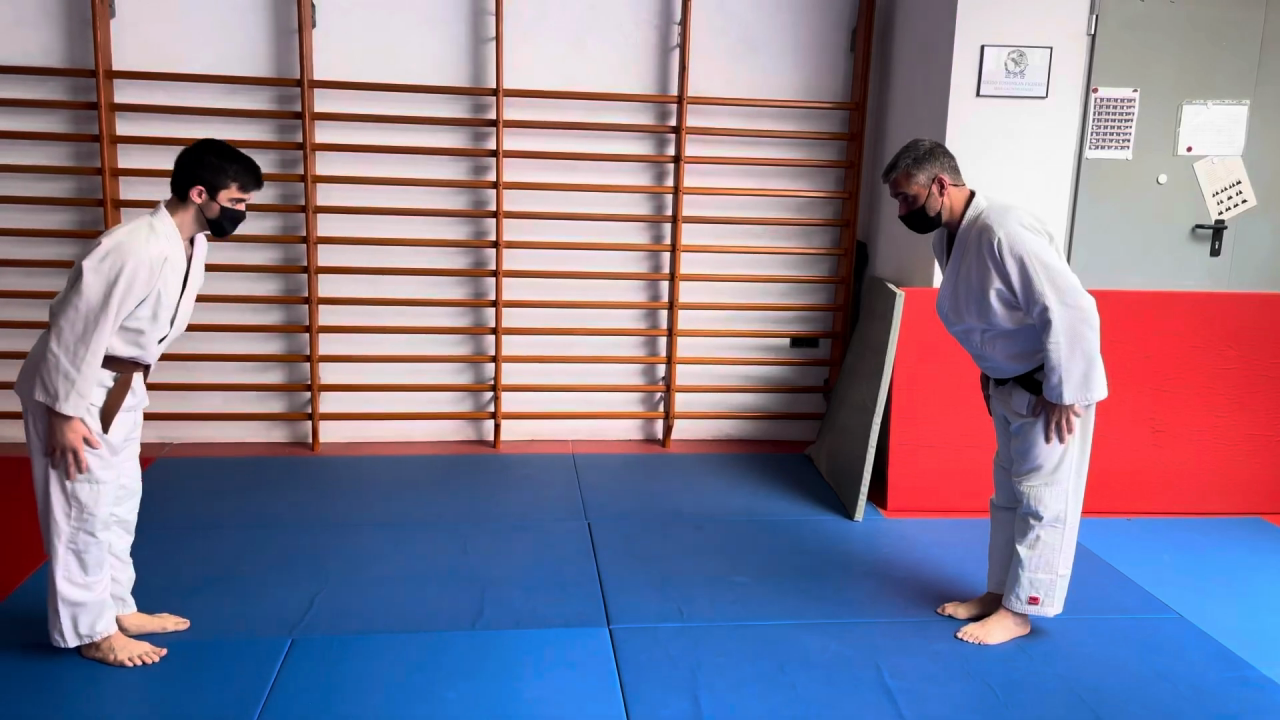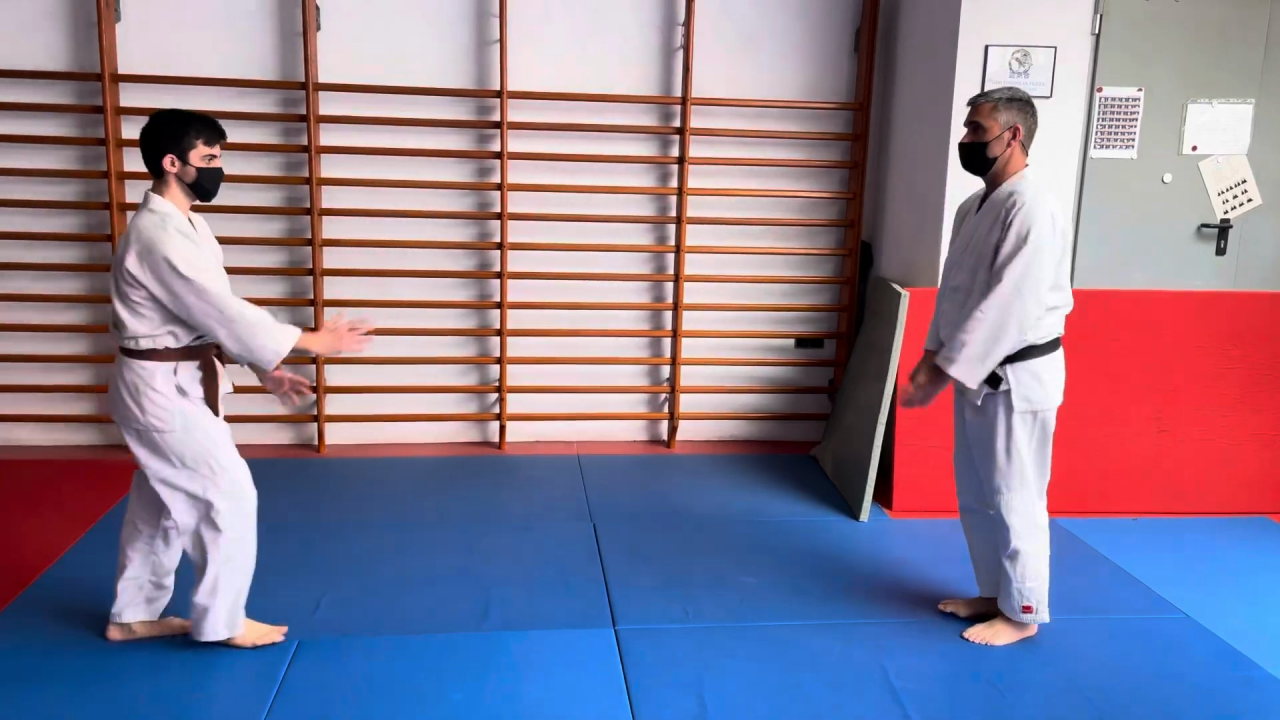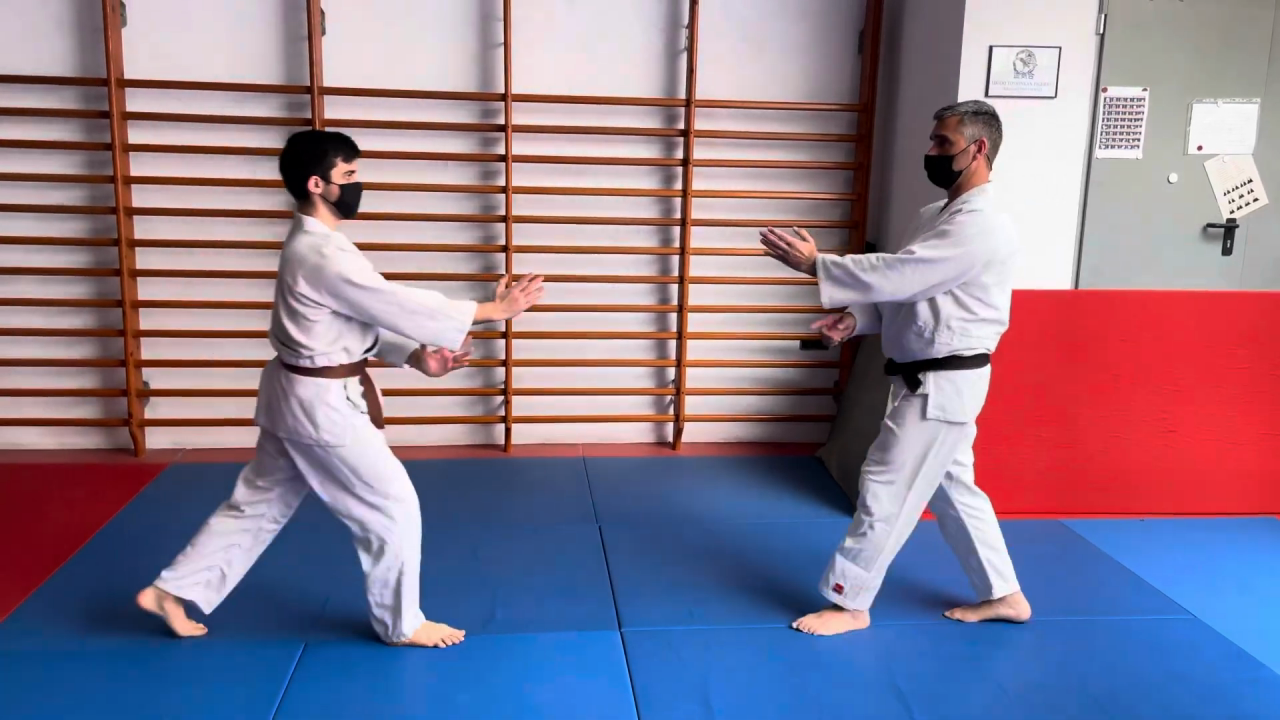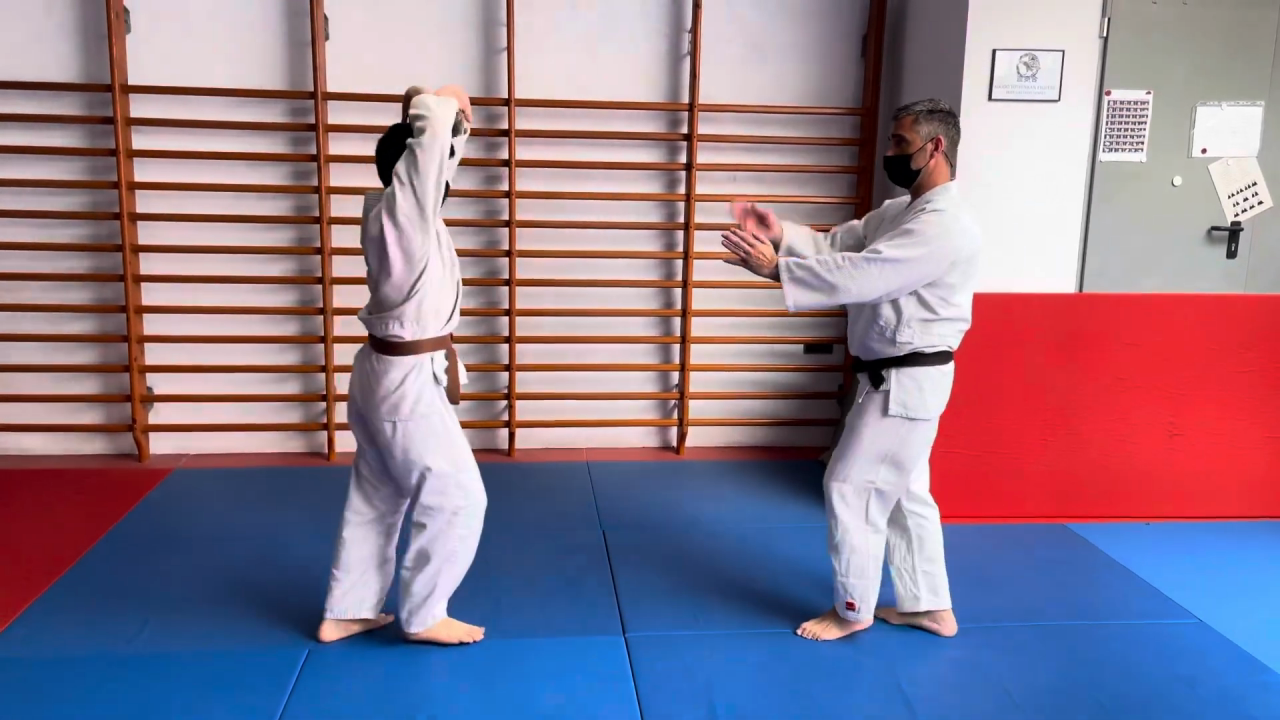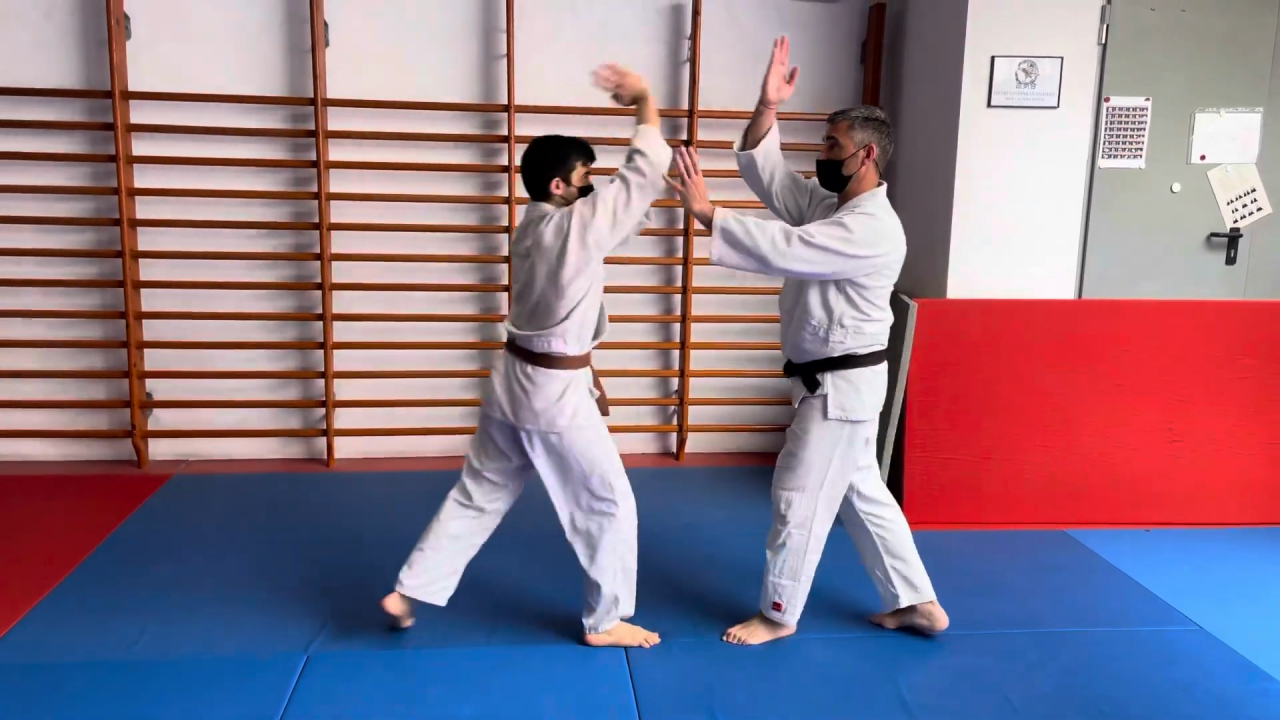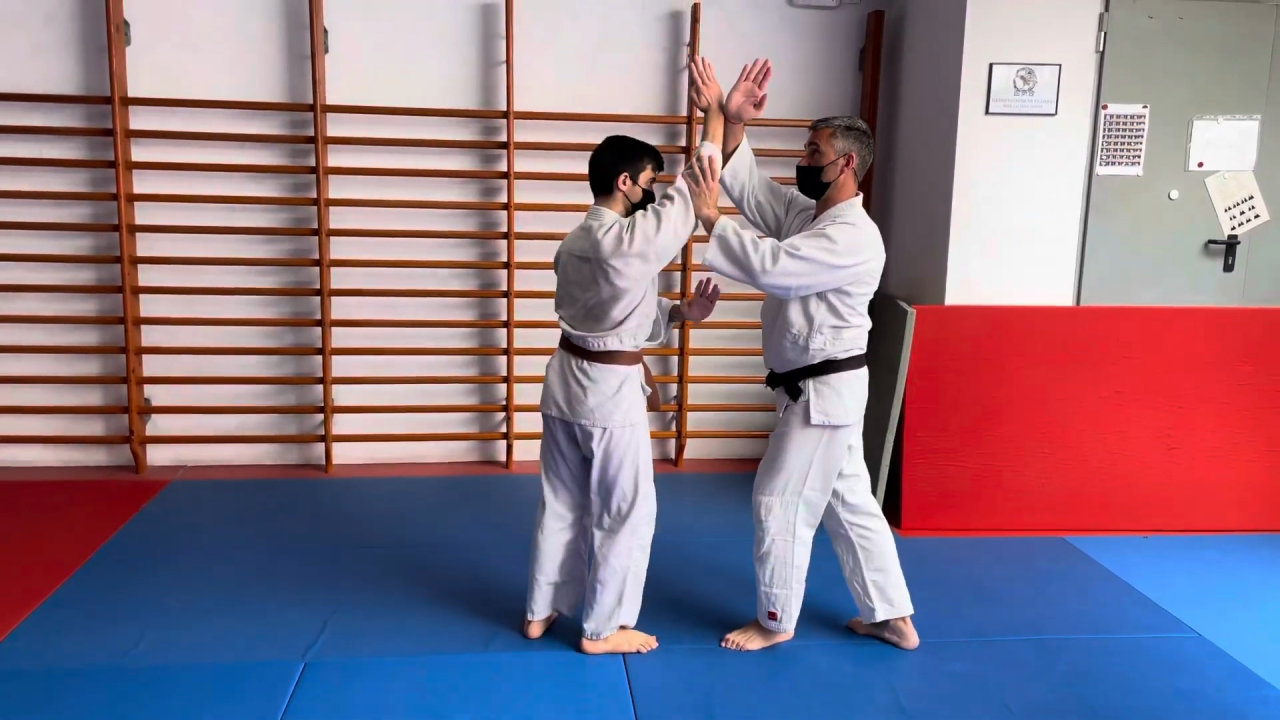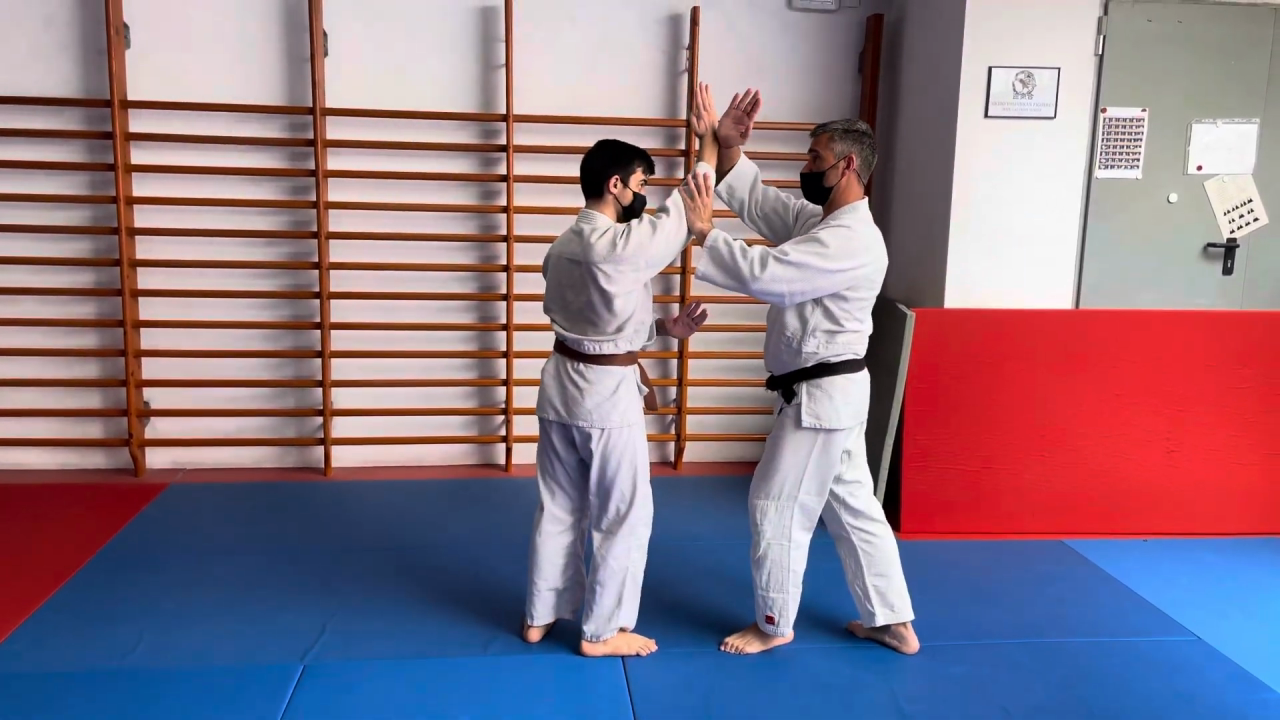
dt=0.5s
person 1, frame 1
left shoulder: (1004, 232)
right shoulder: (946, 236)
left elbow: (1071, 311)
left wrist: (1064, 394)
right wrist: (990, 373)
left hip: (1057, 386)
right hip: (1012, 384)
left knee: (1044, 498)
right knee: (1010, 492)
left ankle: (1019, 610)
right ankle: (999, 592)
person 1, frame 2
left shoulder: (1033, 210)
right shoulder: (974, 209)
left elbow: (1010, 302)
left wrist: (947, 367)
right wrist: (937, 353)
left hip: (1018, 379)
right hip: (979, 377)
left knee: (1012, 498)
right knee: (976, 493)
left ankle: (1023, 611)
right ankle: (996, 595)
person 1, frame 3
left shoulder: (981, 226)
right shoulder: (937, 214)
left elbow: (900, 274)
right elbow: (905, 284)
left wrist: (816, 264)
right wrist: (854, 318)
left hip: (944, 384)
right hip: (929, 378)
left knee: (885, 489)
right knee: (952, 489)
left ankle: (848, 603)
right ankle: (1003, 595)
person 1, frame 4
left shoulder: (946, 226)
right shoulder: (895, 212)
left elbow: (860, 274)
right elbow: (838, 246)
left wrist: (776, 268)
right wrist: (781, 234)
left hip: (907, 381)
right hip: (892, 377)
left knee: (849, 485)
right knee: (905, 493)
left ankle: (854, 607)
right ankle: (931, 605)
person 1, frame 5
left shoulder: (872, 229)
right shoulder: (827, 203)
left elbow: (783, 249)
right elbow: (765, 172)
left wrist: (708, 216)
right wrist: (768, 106)
left hip: (840, 385)
right hip: (835, 381)
left knee: (799, 498)
right knee: (862, 492)
left ankle: (778, 614)
right ankle: (917, 603)
person 1, frame 6
left shoulder: (854, 236)
right shoulder: (803, 212)
left elbow: (772, 267)
right elbow: (746, 183)
left wrist: (712, 221)
right wrist: (732, 123)
left hip: (824, 392)
right hip: (821, 388)
left knee: (780, 503)
right knee: (849, 503)
left ankle: (775, 620)
right ankle: (892, 617)
person 1, frame 7
left shoulder: (853, 240)
right shoulder: (817, 220)
left elbow: (766, 274)
right elbow: (754, 198)
left wrist: (704, 232)
right wrist: (727, 145)
left hip: (820, 395)
right hip: (832, 391)
left knee: (777, 507)
right knee: (853, 506)
left ankle: (773, 624)
right ankle: (892, 622)
person 2, frame 1
left shoulder: (191, 243)
right shoulder: (134, 250)
right elbow: (77, 331)
right wrist: (66, 414)
left hip: (117, 387)
right hip: (75, 387)
left knee: (116, 500)
right knee: (84, 506)
left ankle: (116, 607)
right ankle: (92, 631)
person 2, frame 2
left shoulder: (181, 223)
right shoulder: (156, 233)
left elbow: (214, 306)
right elbow: (218, 309)
left wrist: (264, 366)
right wrist: (307, 343)
left hip: (173, 382)
right hip: (161, 388)
left knee: (161, 506)
right knee: (226, 495)
left ankle: (131, 616)
right ankle: (220, 620)
person 2, frame 3
left shoulder: (316, 242)
right shoulder: (321, 255)
left elbow: (368, 316)
right elbow: (395, 304)
left wrist: (416, 356)
right wrist: (491, 310)
left hip: (298, 394)
right hip: (323, 402)
left knee: (258, 504)
right knee: (392, 508)
left ankle: (172, 590)
right ankle: (402, 622)
person 2, frame 4
left shoulder: (392, 214)
right shoulder: (400, 210)
left elbow: (441, 140)
right elbow: (427, 144)
left wrist: (452, 109)
right wrist: (432, 104)
left hip: (385, 375)
right hip: (409, 383)
left knee: (376, 501)
right knee: (458, 497)
left ankle: (345, 612)
right ankle: (423, 613)
person 2, frame 5
left shoulder: (532, 228)
right shoulder: (577, 228)
left elbow: (625, 190)
right elbow: (643, 172)
right wrist: (644, 100)
left hip: (514, 383)
right hip: (559, 394)
left knee: (477, 496)
right knee: (608, 504)
left ankle: (408, 590)
right ankle: (606, 620)
person 2, frame 6
left shoulder: (574, 242)
right shoulder: (633, 240)
right elbow: (693, 192)
left wrist: (678, 313)
right wrist: (716, 118)
left hip: (566, 382)
right hip: (611, 393)
left knee: (561, 505)
right knee: (626, 513)
left ankle: (540, 611)
right ankle: (603, 628)
person 2, frame 7
left shoulder: (562, 245)
right shoulder: (623, 245)
right elbow: (685, 212)
left wrist: (663, 327)
right wrist: (711, 144)
left hip: (562, 383)
right hip: (608, 394)
left knee: (558, 509)
right knee: (624, 516)
left ankle: (540, 615)
right ankle: (602, 630)
